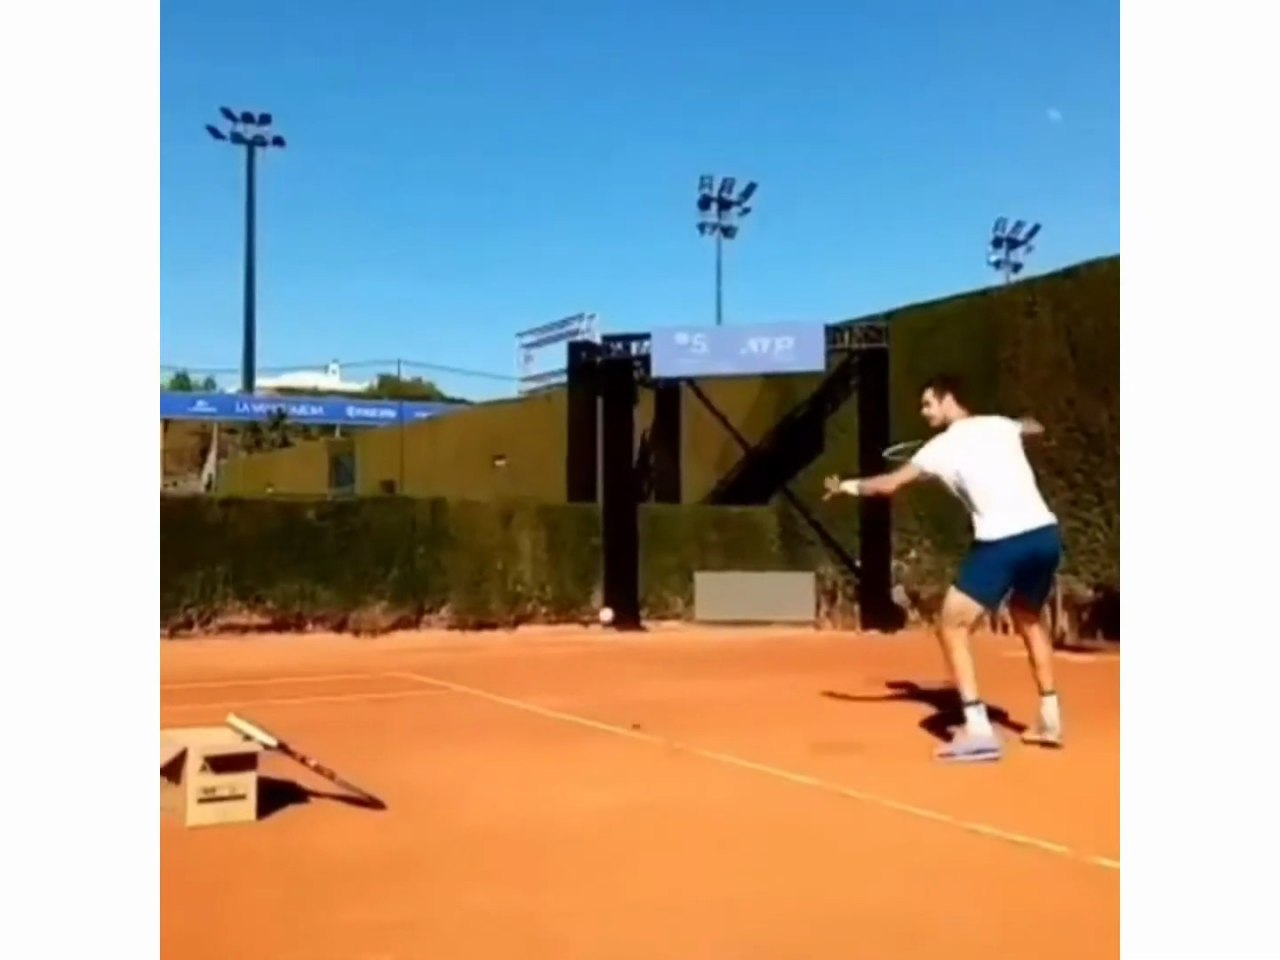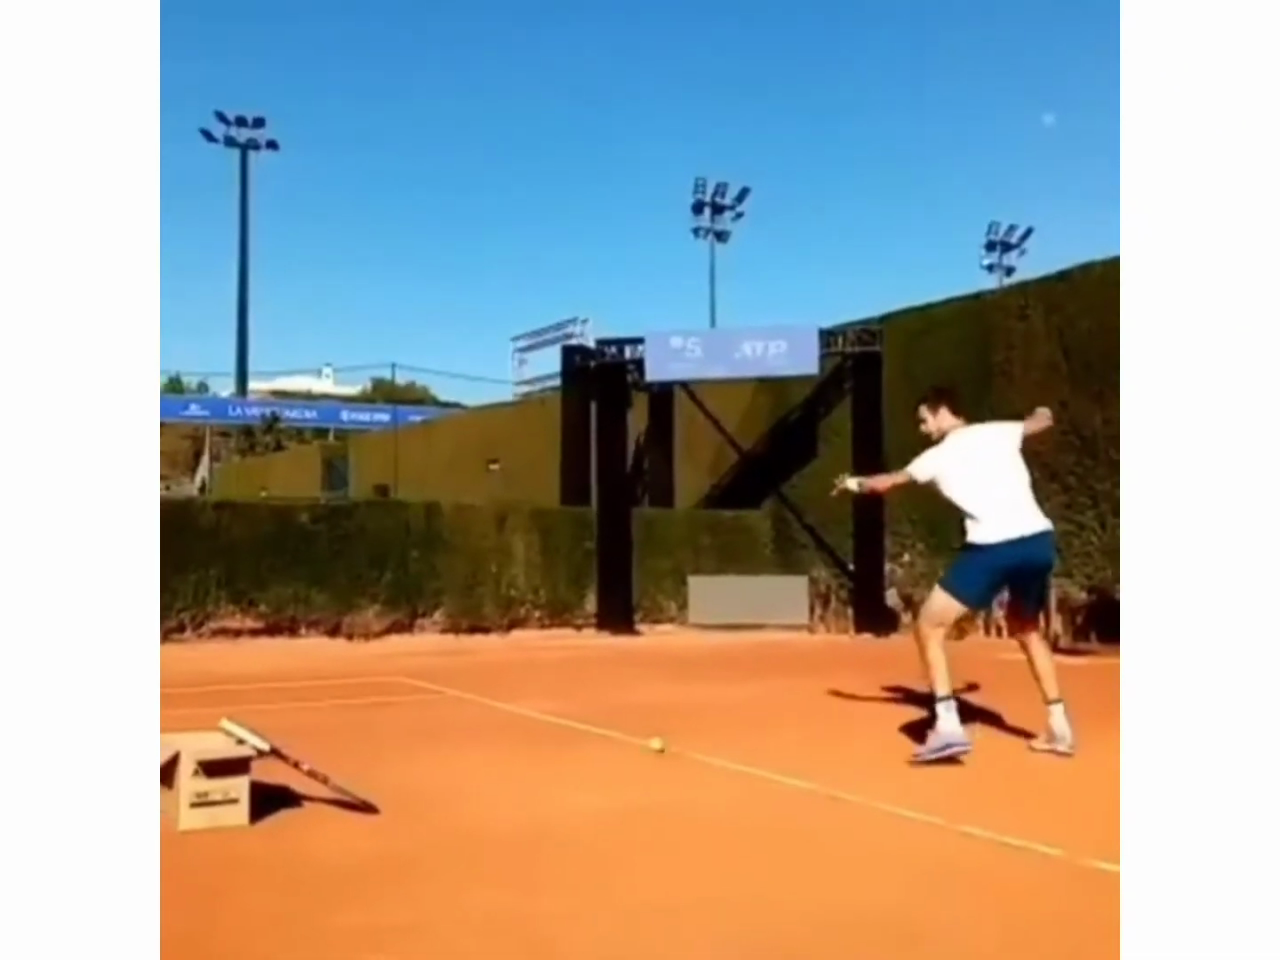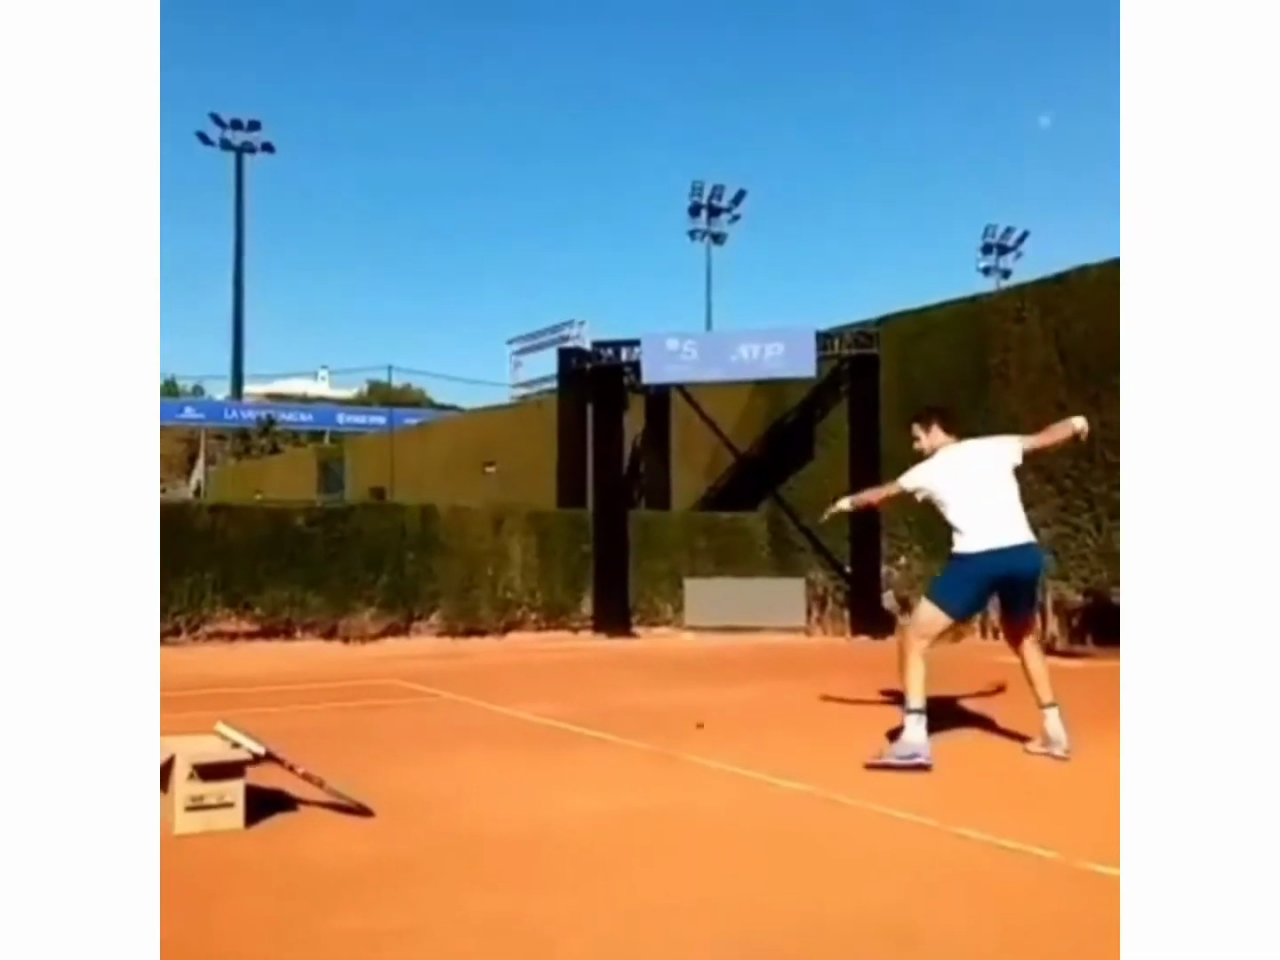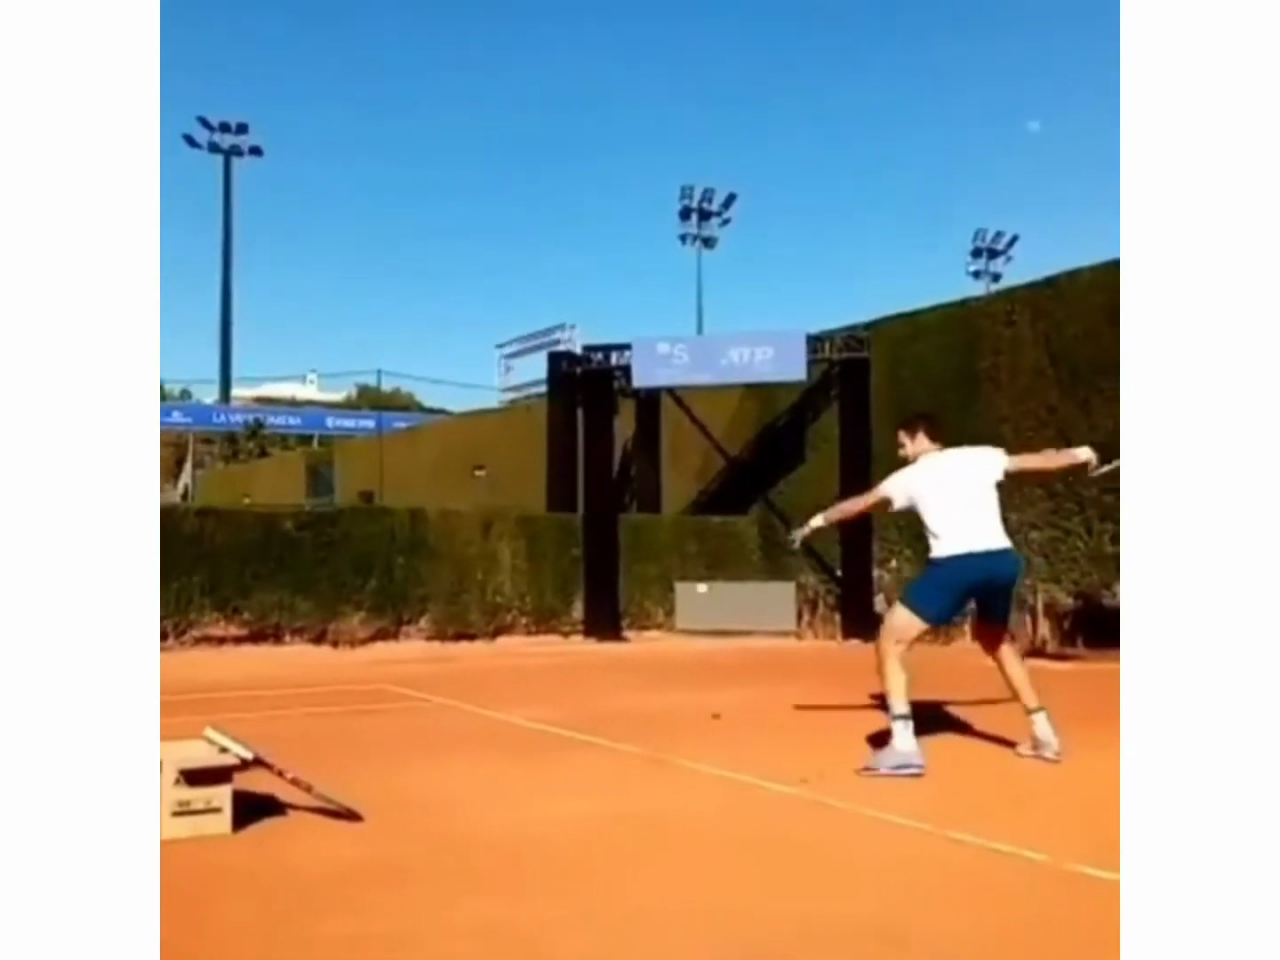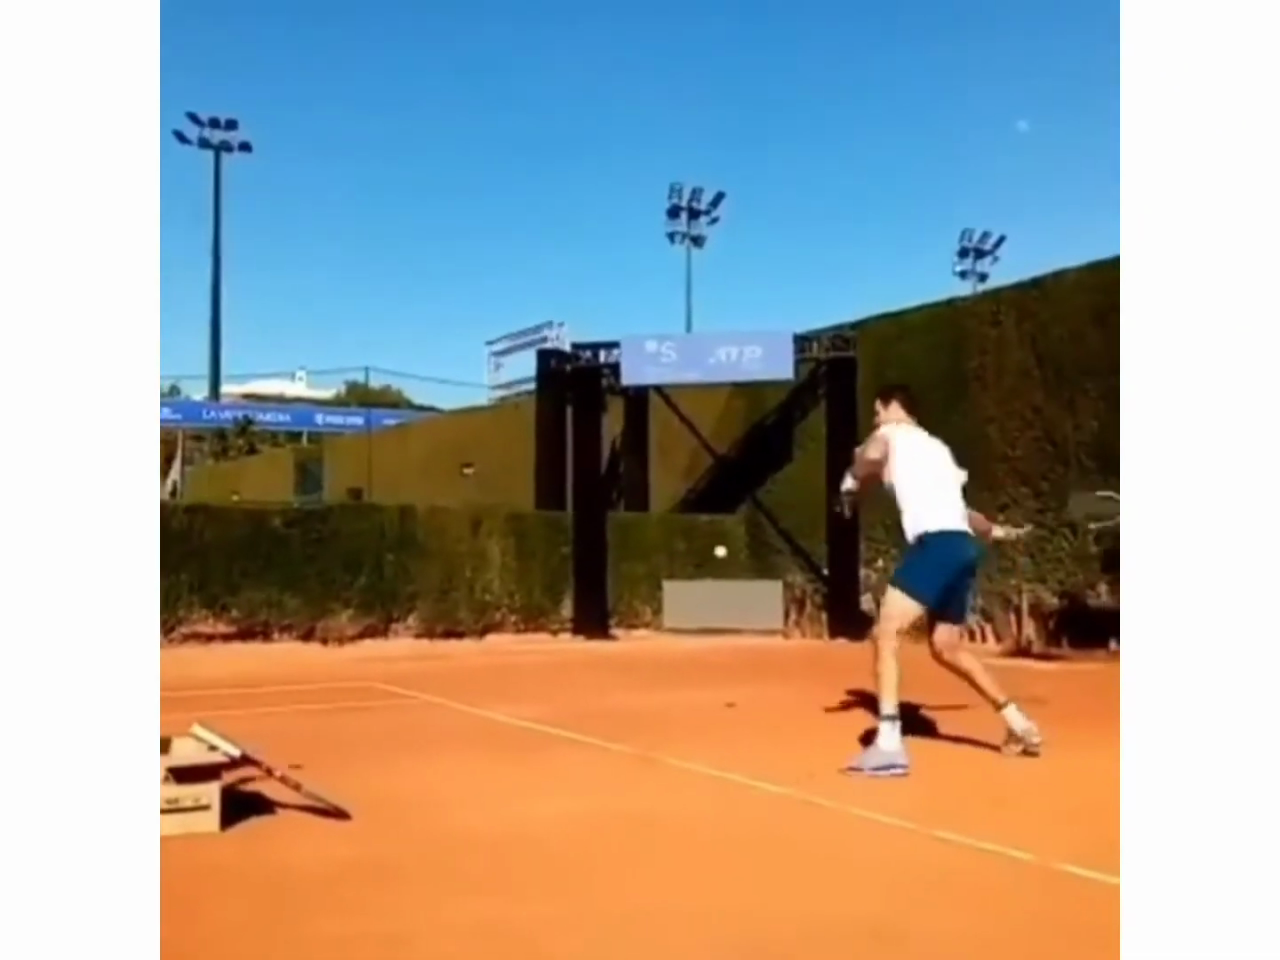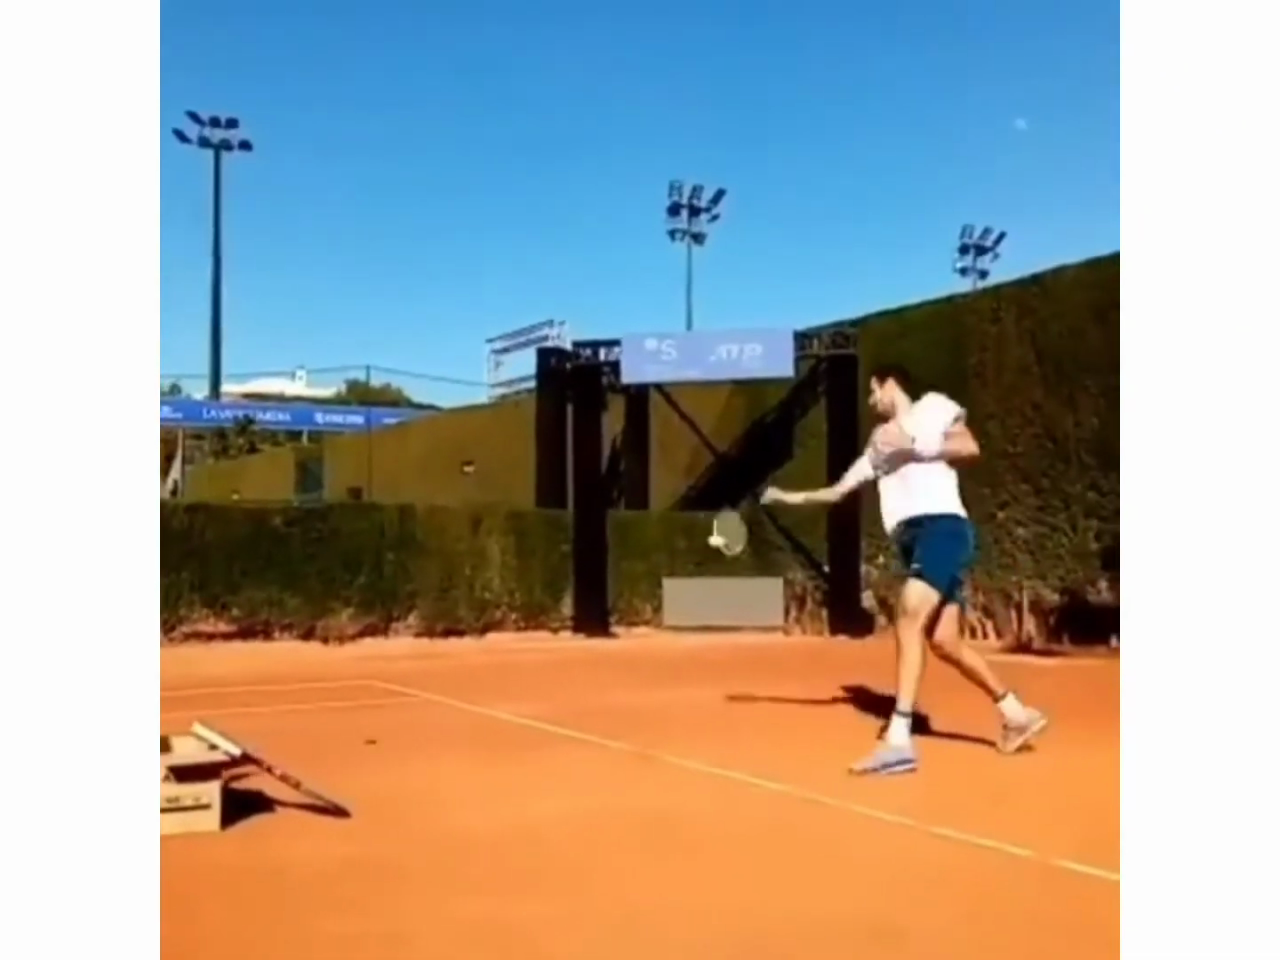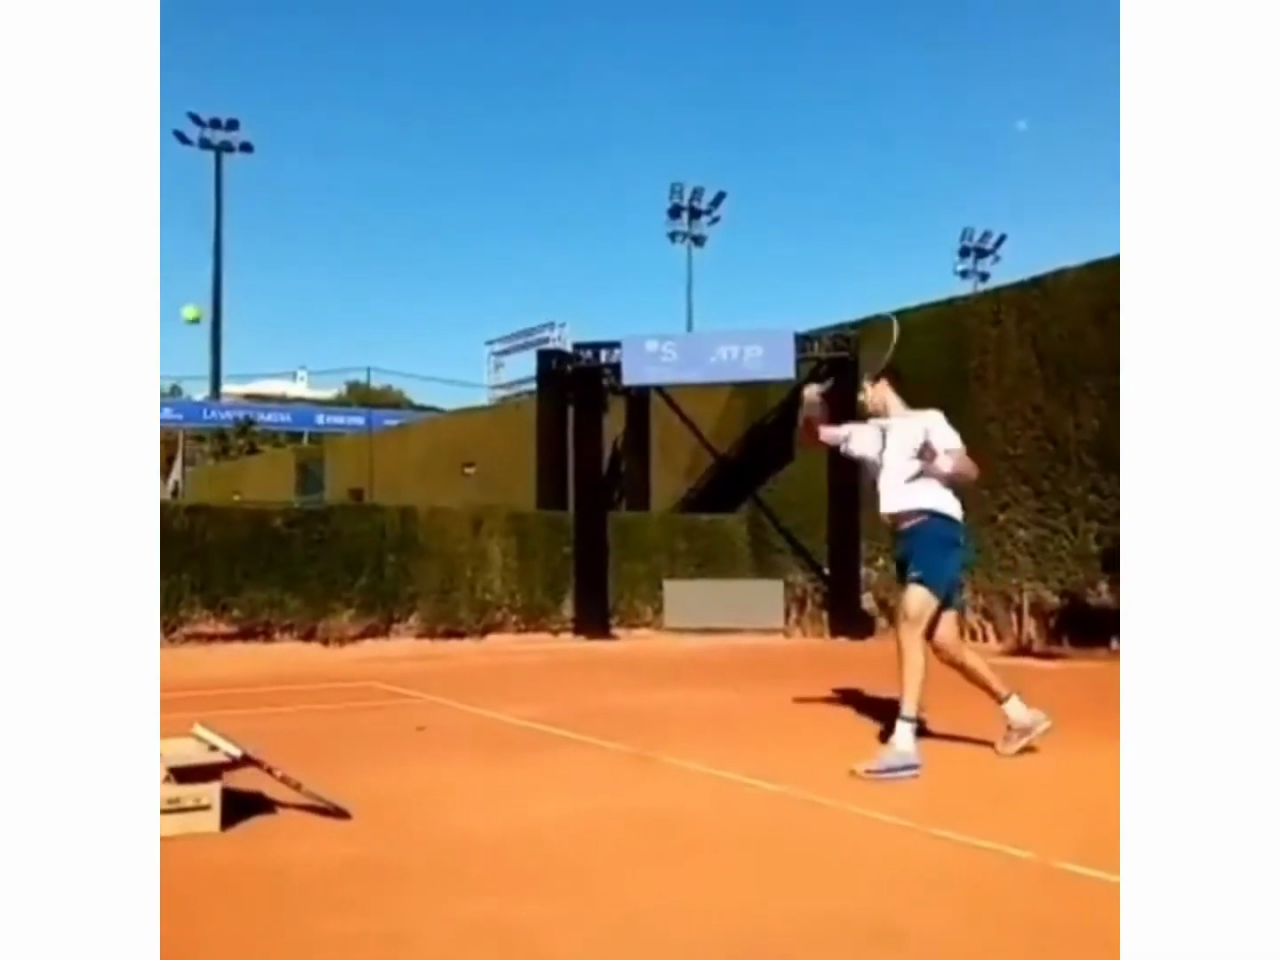
dt=0.3s
person 1, frame 1
left shoulder: (942, 447)
right shoulder: (1000, 426)
left elbow: (888, 484)
right elbow: (1035, 426)
left wrist: (845, 486)
left hip: (1003, 542)
right hip: (1046, 534)
left knee: (952, 630)
right knee: (1028, 621)
left ankle: (980, 732)
right ankle: (1049, 717)
person 1, frame 2
left shoulder: (938, 456)
right shoulder: (1000, 432)
left elbow: (885, 482)
right elbow: (1043, 420)
left wrist: (852, 483)
right wrist: (1041, 412)
left hip: (993, 548)
right hip: (1039, 541)
left knee: (929, 628)
right knee: (1026, 629)
left ankle: (948, 727)
right ankle: (1059, 728)
person 1, frame 3
left shoulder: (929, 470)
right shoulder: (995, 447)
left elbow: (878, 494)
right elbow: (1045, 437)
left wrist: (844, 503)
right wrist: (1076, 424)
left hip: (978, 559)
right hip: (1026, 554)
left knee: (913, 639)
right knee: (1021, 636)
left ankle: (913, 739)
right ankle: (1054, 731)
person 1, frame 4
left shoulder: (911, 476)
right shoulder: (979, 457)
left elbow: (859, 504)
right elbow: (1034, 461)
left wrist: (817, 521)
right wrist: (1078, 454)
left hip: (955, 564)
right hip: (1002, 560)
left knee: (889, 644)
right knee: (997, 643)
left ankle: (903, 747)
right ankle: (1043, 734)
person 1, frame 5
left shoulder: (891, 433)
right shoulder: (936, 447)
left elbow: (870, 455)
right elbow: (966, 512)
left wrist: (852, 484)
right wrist: (995, 531)
left hip: (935, 544)
right hip: (959, 546)
left knee: (886, 634)
right knee: (948, 649)
left ankle: (888, 746)
right ankle: (1018, 725)
person 1, frame 6
left shoulder: (932, 407)
right shoulder: (879, 442)
left elbow: (970, 447)
right elbow: (840, 490)
left wrist: (918, 448)
right wrist: (793, 497)
left hip: (943, 527)
right hip: (913, 537)
left knee: (909, 623)
right knee: (945, 641)
left ankle: (899, 742)
right ankle: (1016, 713)
person 1, frame 7
left shoulder: (930, 420)
right shoulder: (866, 432)
left elbow: (969, 472)
right elbow: (814, 435)
left wrist: (939, 465)
right wrist: (811, 405)
left hip: (936, 531)
right hip: (906, 539)
left knee: (909, 627)
right knee: (945, 642)
left ankle: (903, 746)
right ankle: (1022, 716)
